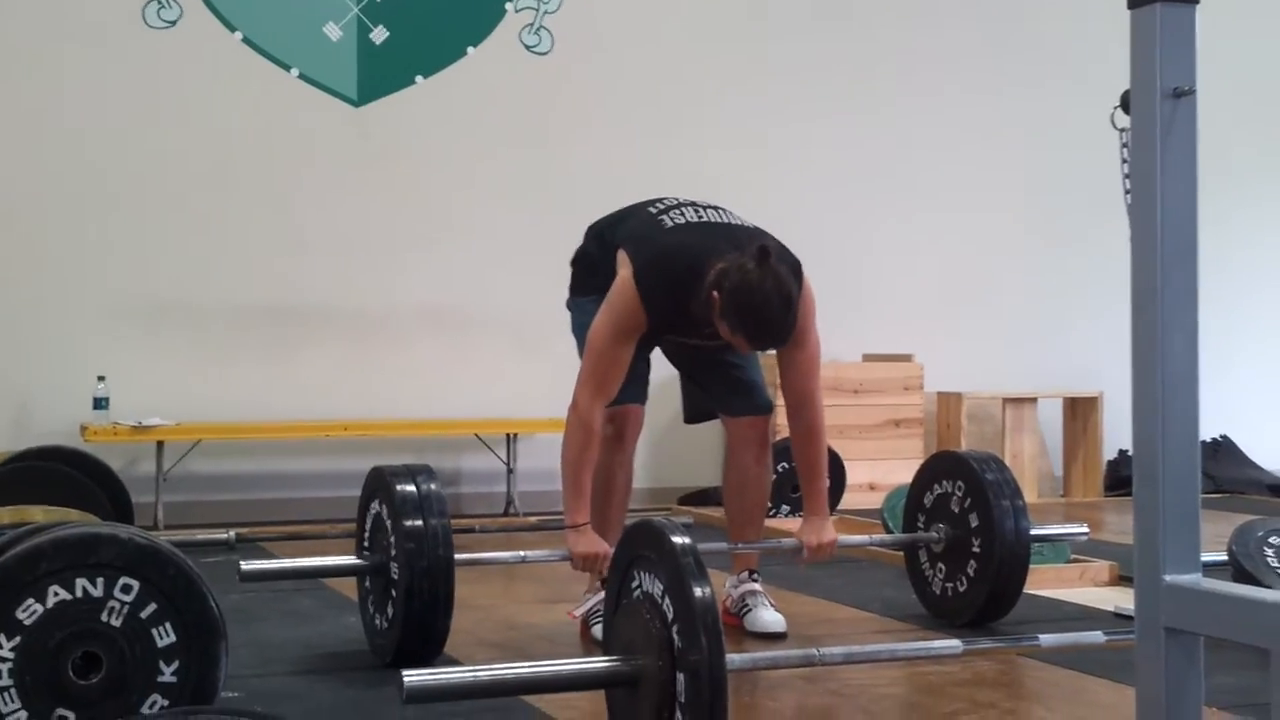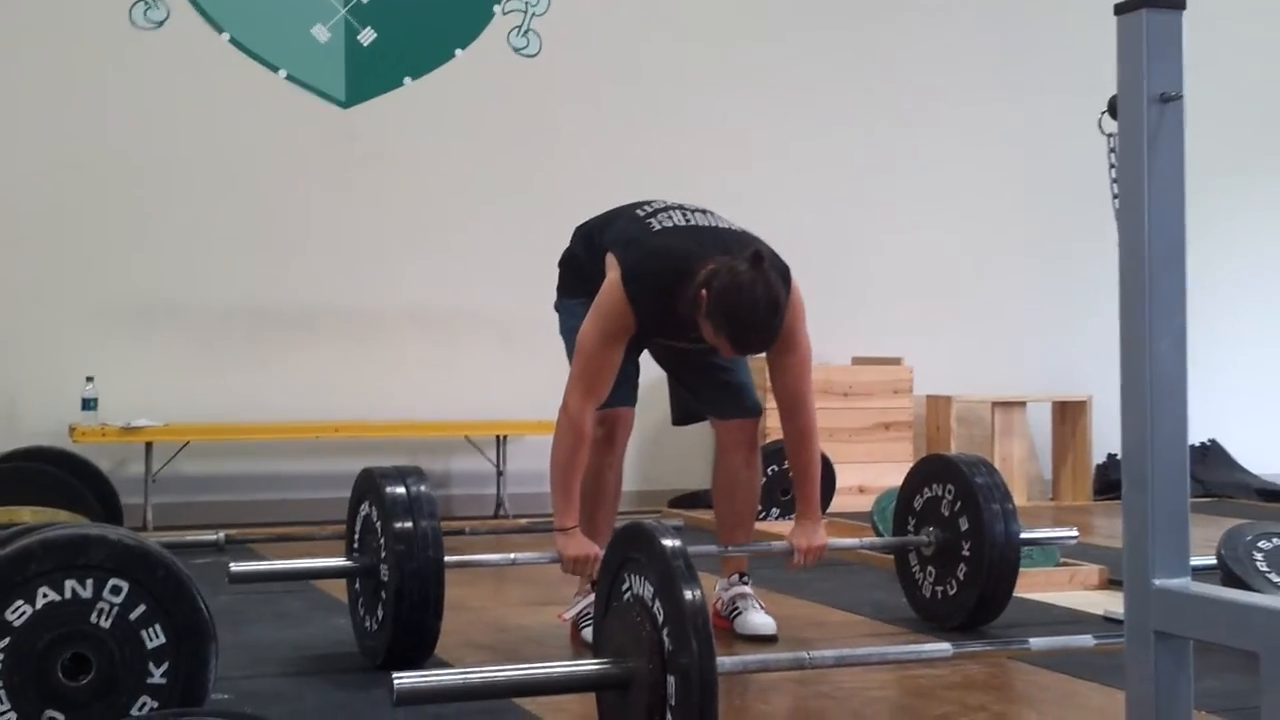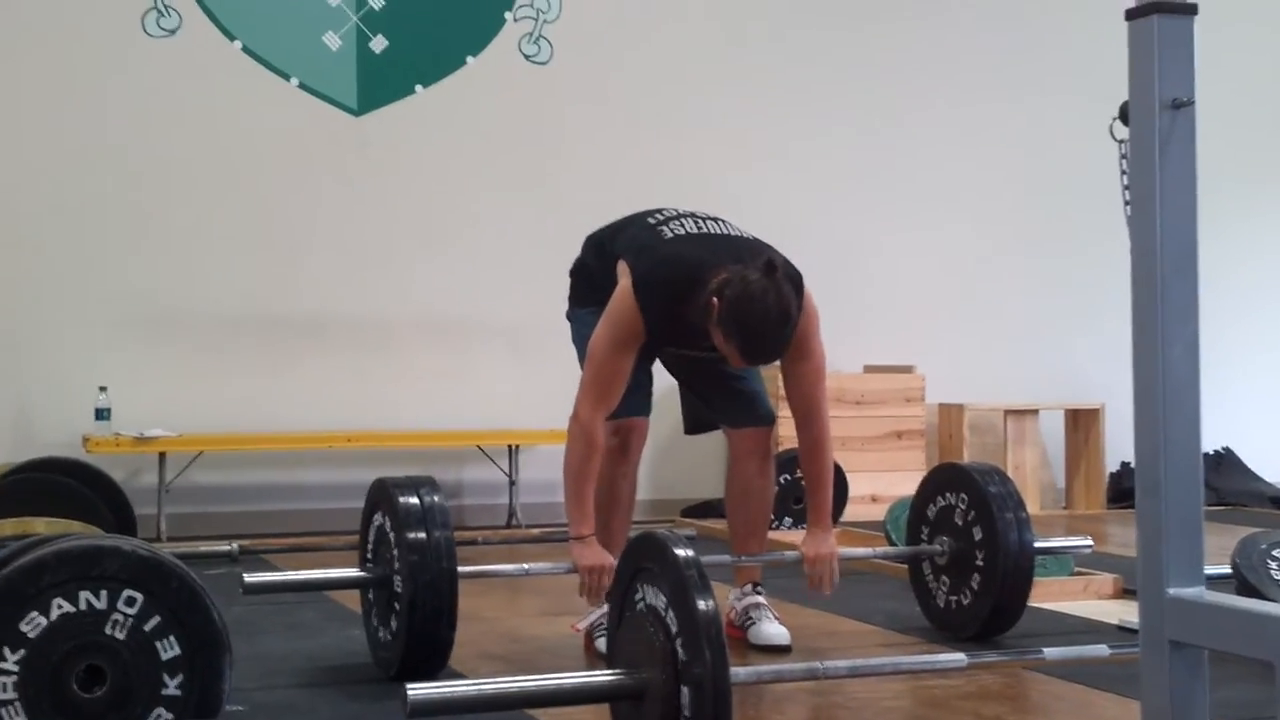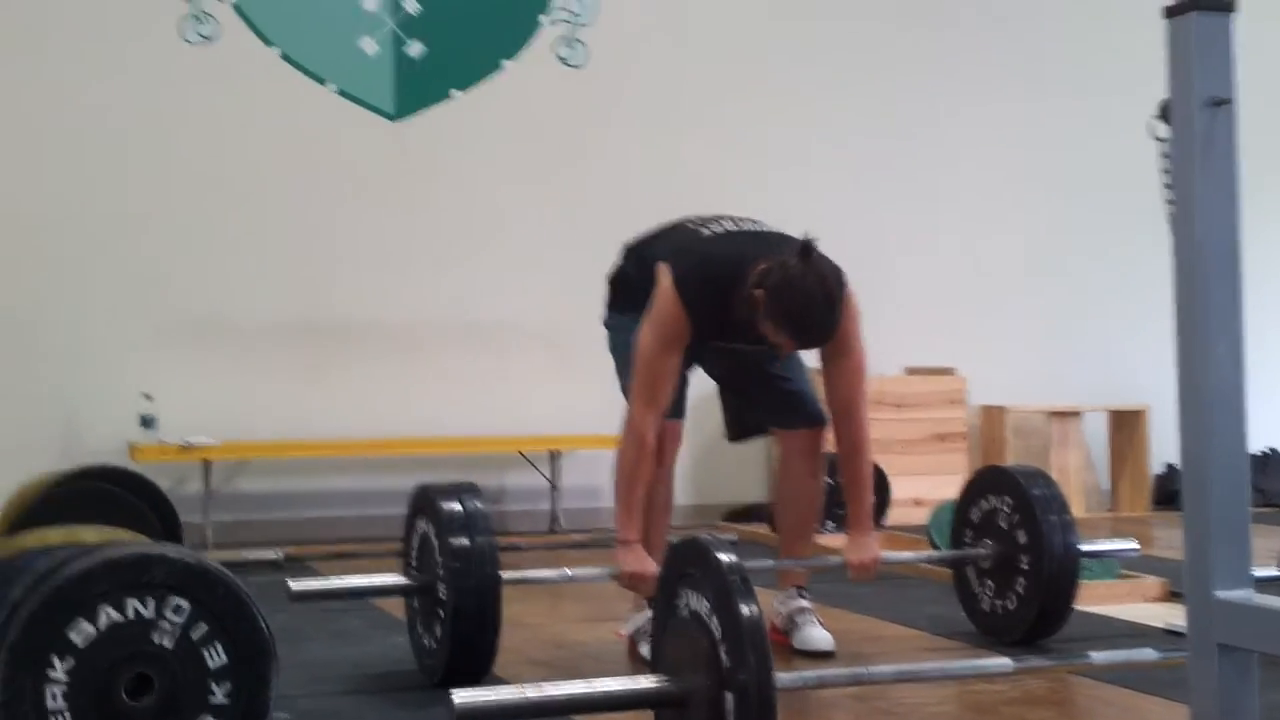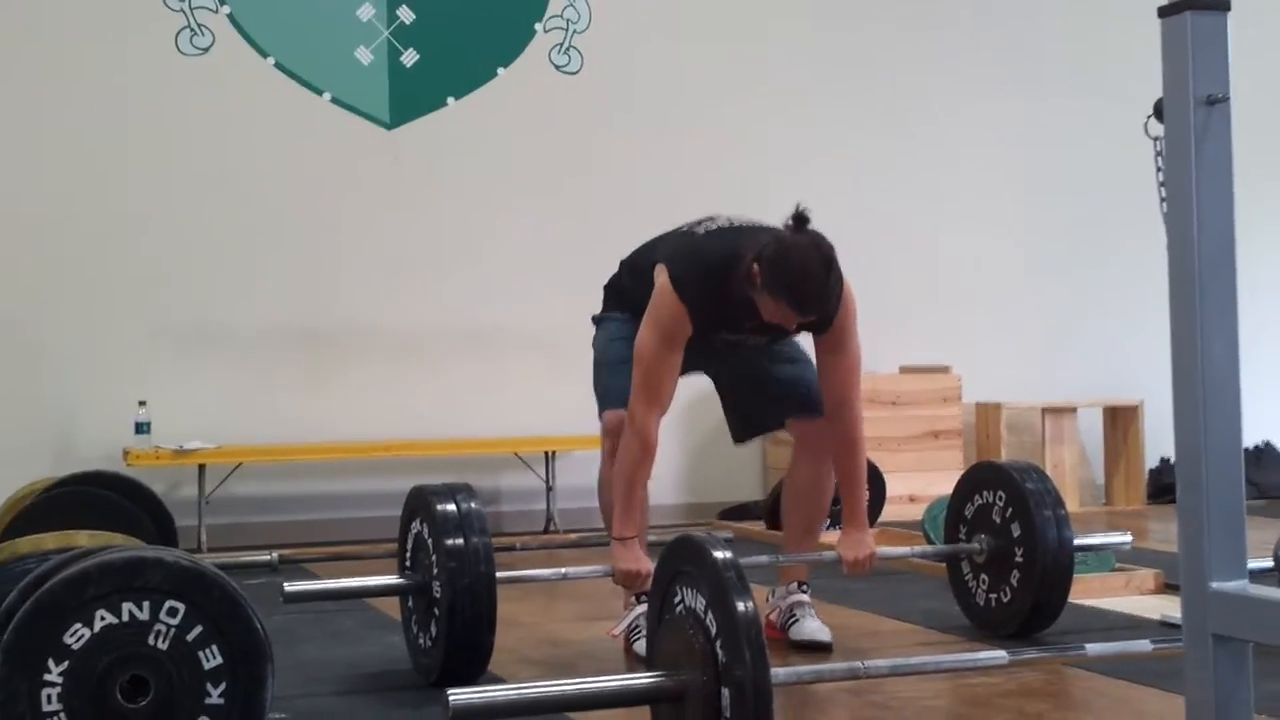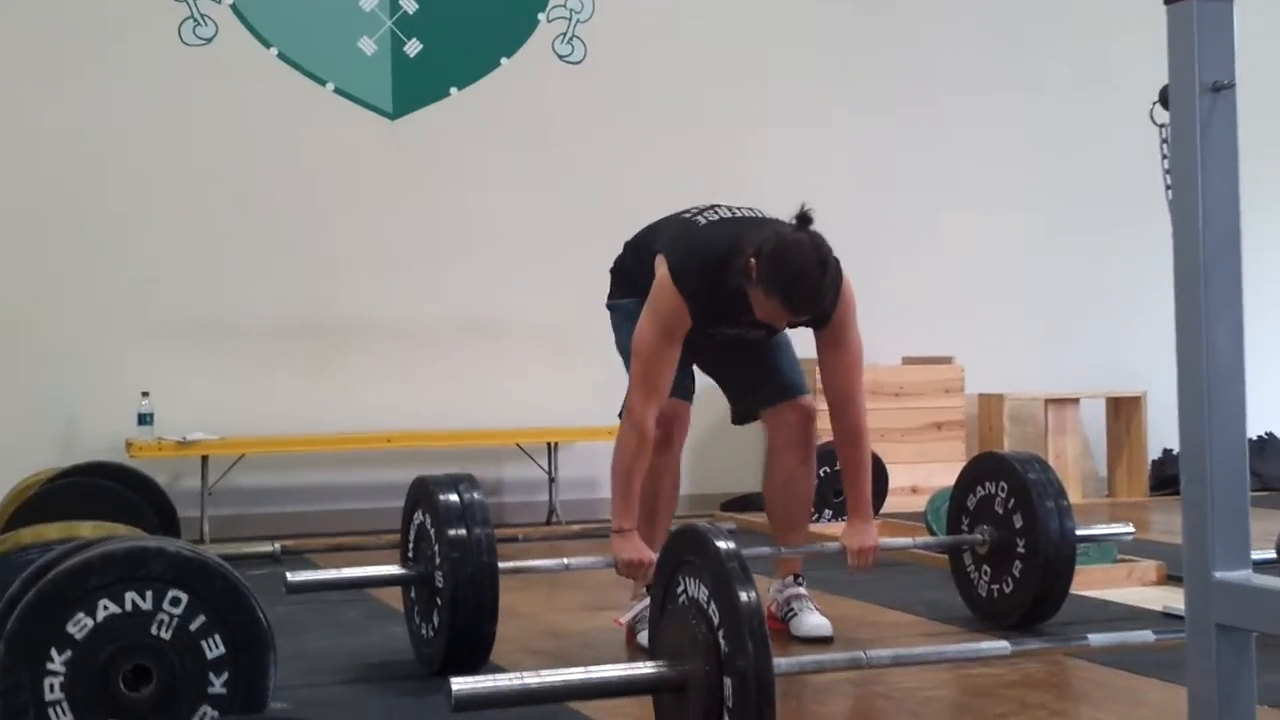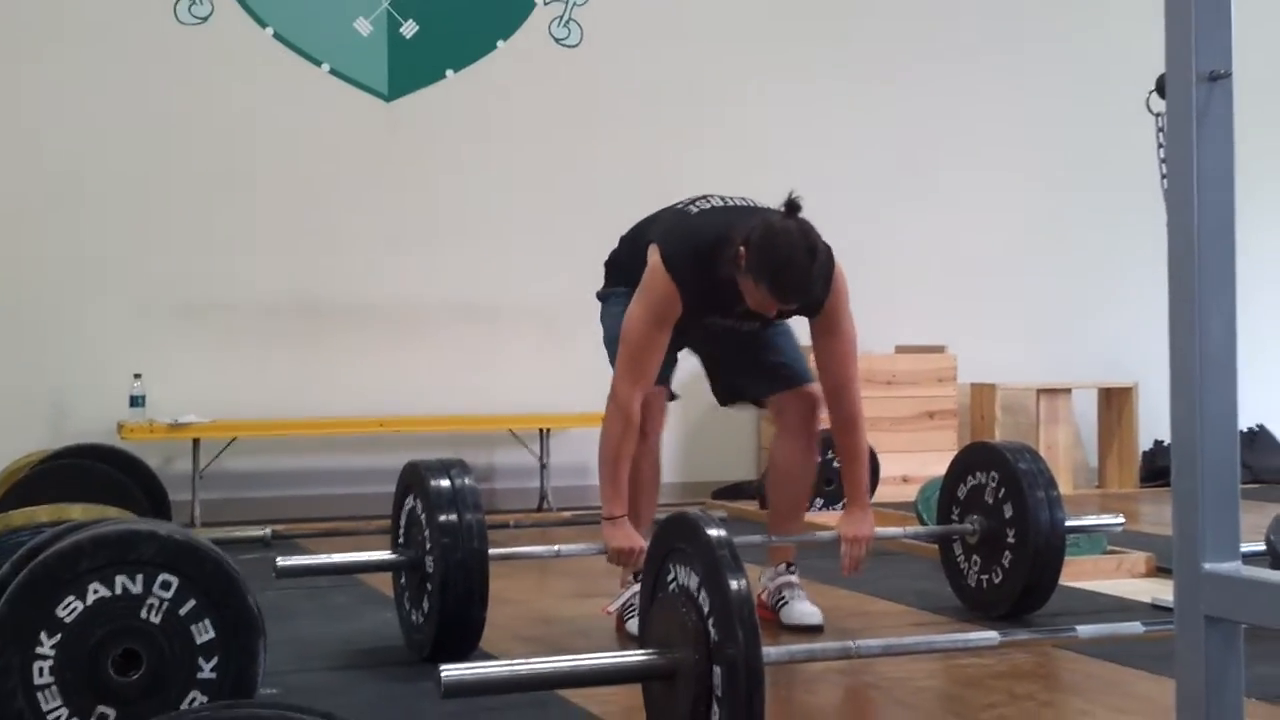
dt=0.2s
person 1, frame 1
left shoulder: (788, 288)
right shoulder: (637, 283)
left elbow: (804, 405)
right elbow: (588, 404)
left wrist: (817, 515)
right wrist: (578, 525)
left hip: (701, 291)
right hip: (603, 280)
left knee: (754, 421)
right knee: (621, 419)
left ankle: (744, 586)
right ankle: (602, 593)
person 1, frame 2
left shoulder: (777, 293)
right shoulder: (626, 285)
left elbow: (797, 410)
right elbow: (578, 408)
left wrist: (809, 520)
right wrist: (567, 529)
left hip: (687, 306)
right hip: (591, 282)
left knee: (742, 425)
right knee: (611, 422)
left ankle: (734, 588)
right ankle: (592, 596)
person 1, frame 3
left shoulder: (792, 304)
right shoulder: (636, 293)
left elbow: (812, 419)
right elbow: (590, 415)
left wrist: (820, 527)
right wrist: (582, 537)
left hip: (697, 314)
right hip: (602, 291)
left knee: (756, 432)
right knee: (625, 431)
left ankle: (747, 598)
right ankle: (606, 606)
person 1, frame 4
left shoulder: (833, 301)
right shoulder: (684, 287)
left elbow: (849, 418)
right elbow: (642, 420)
left wrist: (861, 530)
right wrist: (629, 542)
left hip: (742, 330)
right hip: (641, 302)
left knee: (805, 433)
right knee: (663, 431)
left ankle: (792, 602)
right ankle: (650, 610)
person 1, frame 5
left shoulder: (831, 293)
right shoulder: (682, 282)
left elbow: (845, 414)
right elbow: (644, 418)
left wrist: (857, 526)
right wrist: (625, 541)
left hip: (746, 334)
right hip: (638, 311)
left knee: (818, 427)
right knee: (623, 424)
left ankle: (790, 598)
right ankle: (640, 607)
person 1, frame 6
left shoulder: (829, 286)
right shoulder: (681, 276)
left elbow: (847, 406)
right elbow: (644, 409)
left wrist: (861, 517)
right wrist: (625, 531)
left hip: (740, 321)
right hip: (642, 295)
left knee: (796, 416)
right knee: (670, 419)
left ankle: (788, 589)
right ankle: (648, 598)
person 1, frame 7
left shoulder: (822, 274)
right shoulder: (673, 265)
left elbow: (843, 395)
right elbow: (627, 395)
left wrist: (858, 507)
right wrist: (614, 518)
left hip: (733, 315)
right hip: (636, 287)
left knee: (801, 403)
right knee: (649, 405)
left ankle: (780, 578)
right ankle: (637, 587)
